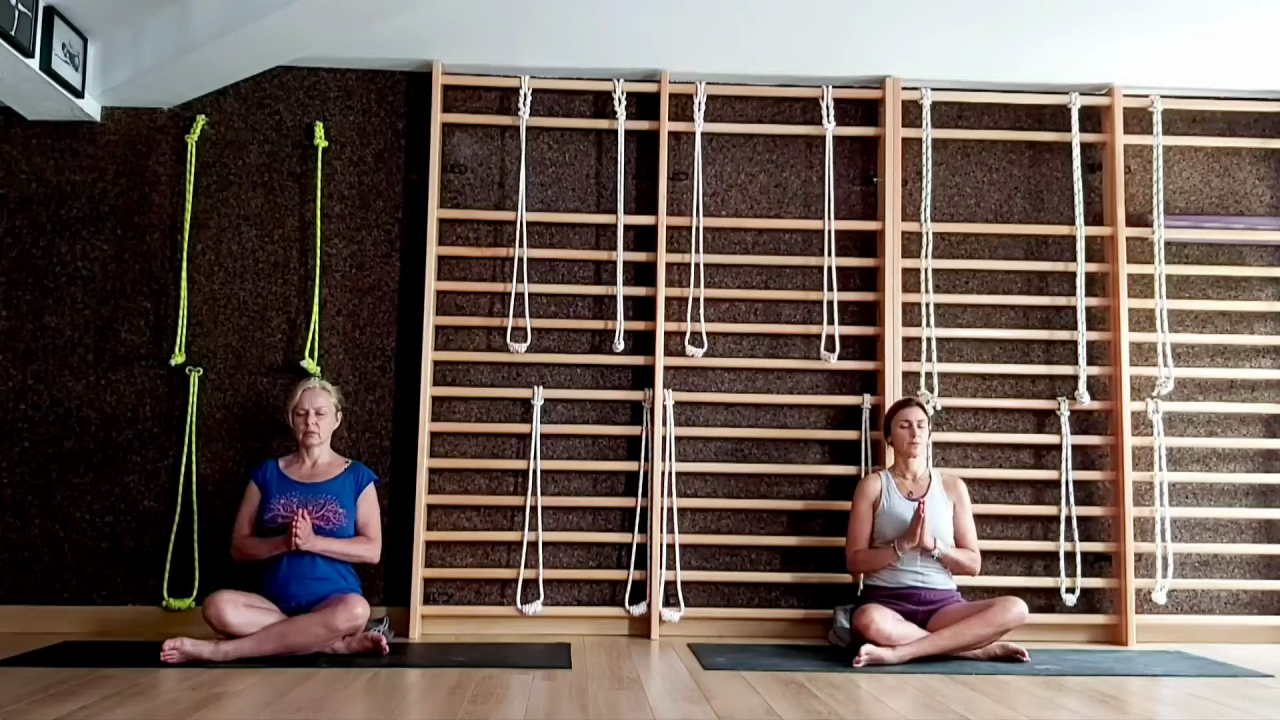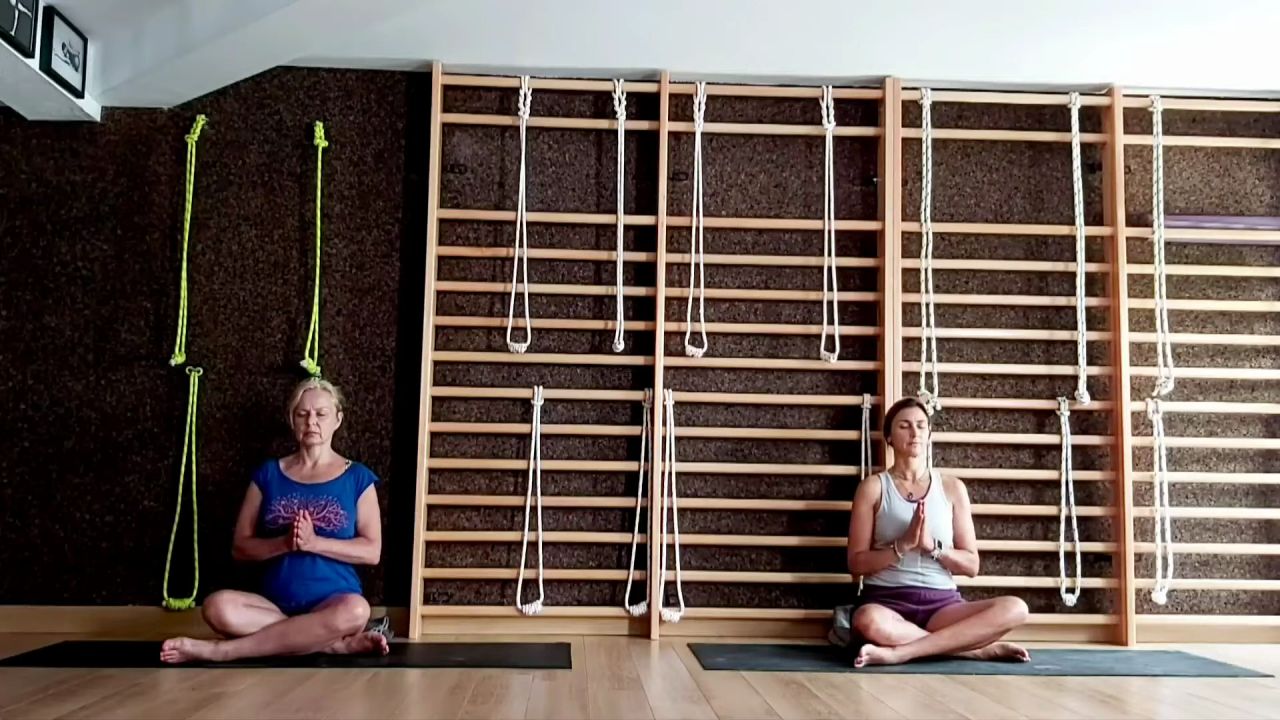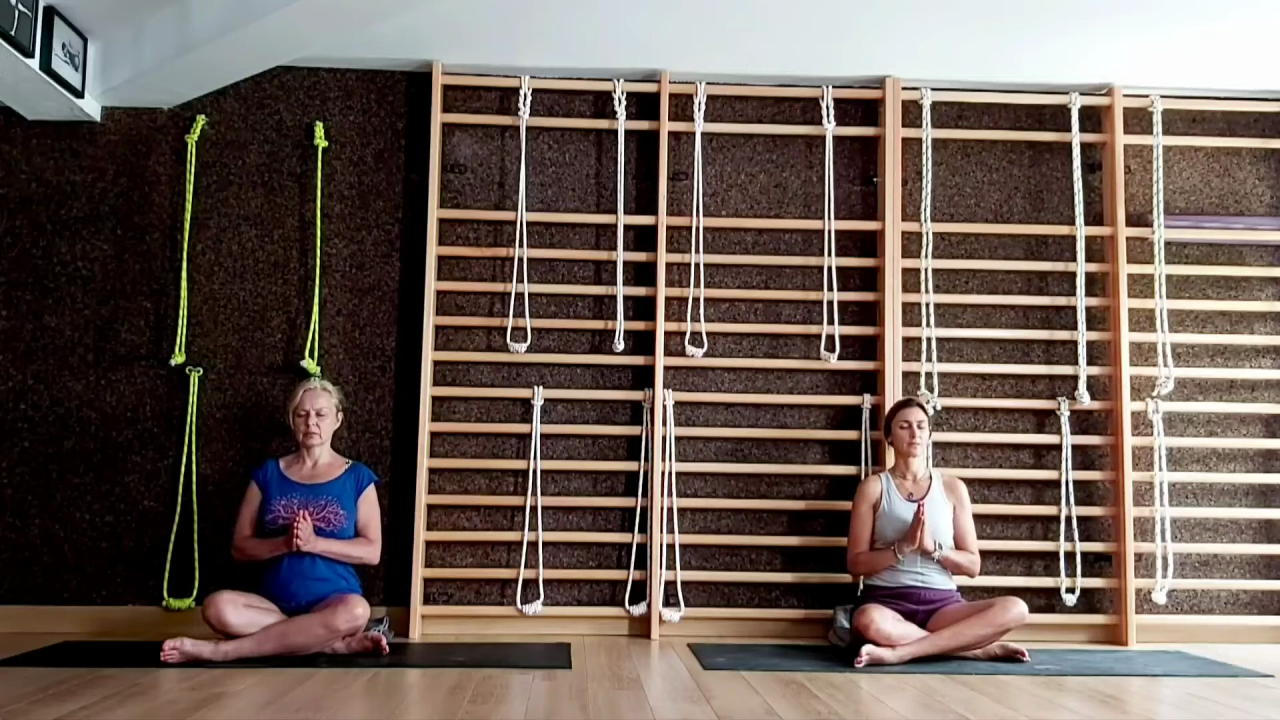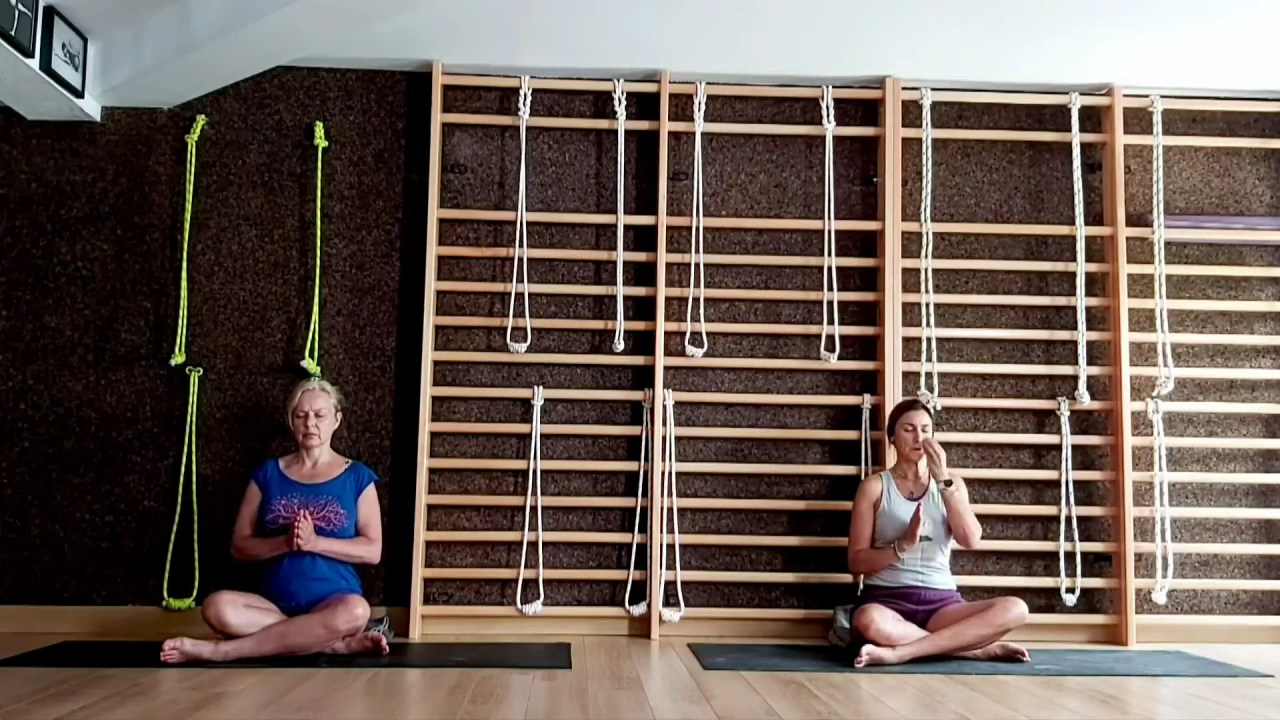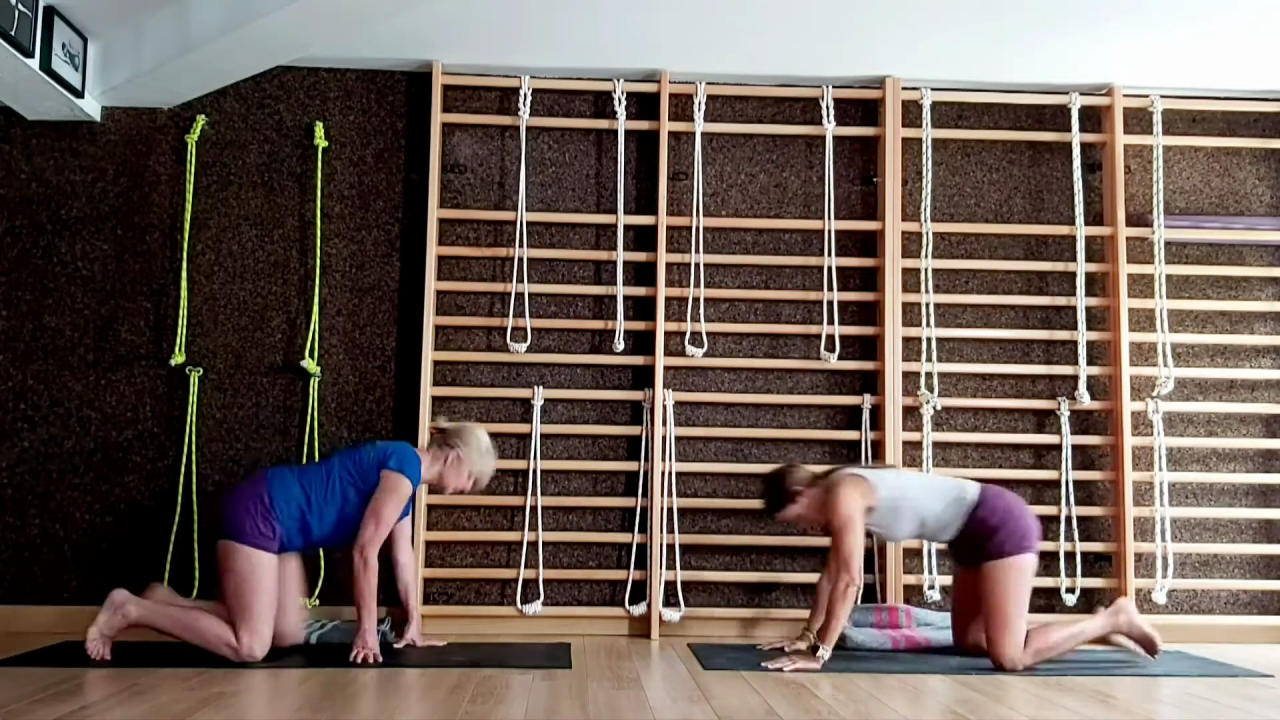
dt=0.4s
person 1, frame 1
left shoulder: (357, 476)
right shoulder: (267, 474)
left elbow: (371, 550)
right elbow: (240, 546)
left wrist: (313, 541)
right wrist: (284, 542)
left hip: (333, 601)
right hip: (274, 602)
left knee: (354, 611)
right knee: (218, 606)
left ankle: (222, 650)
right ankle: (337, 642)
person 1, frame 2
left shoulder: (357, 477)
right shoulder: (268, 474)
left elbow: (371, 551)
right elbow: (241, 547)
left wrist: (315, 543)
right wrist: (284, 543)
left hip: (334, 601)
right hip: (275, 602)
left knee: (355, 611)
right knee: (218, 607)
left ankle: (223, 650)
right ankle: (335, 642)
person 1, frame 3
left shoulder: (358, 477)
right shoulder: (267, 474)
left elbow: (371, 551)
right elbow: (241, 546)
left wrist: (314, 542)
right wrist: (284, 543)
left hip: (333, 601)
right hip: (274, 602)
left knee: (354, 611)
right knee: (218, 607)
left ankle: (222, 650)
right ankle: (337, 642)
person 1, frame 4
left shoulder: (358, 477)
right shoulder: (267, 474)
left elbow: (372, 550)
right elbow: (240, 546)
left wrist: (314, 542)
right wrist: (284, 543)
left hip: (332, 601)
right hip: (274, 603)
left knee: (354, 612)
right knee: (218, 607)
left ankle: (220, 650)
right ankle: (336, 642)
person 1, frame 5
left shoulder: (398, 477)
right shoulder: (405, 465)
left elbow: (403, 556)
right elbow: (365, 552)
left wrist: (413, 623)
right wrist: (365, 633)
left hip: (278, 523)
right hip: (261, 511)
left knee: (289, 633)
right knee: (248, 648)
left ankle: (165, 603)
right ankle: (132, 610)
person 2, frame 1
left shoulder: (952, 486)
right shoulder: (873, 485)
left elbow: (973, 564)
right elbow: (854, 561)
left wrist: (932, 545)
right wrist: (903, 544)
left hip: (942, 601)
right hip: (886, 600)
left knee: (1014, 609)
right knee: (870, 621)
left ankle: (900, 652)
right ankle: (981, 649)
person 2, frame 2
left shoulder: (952, 487)
right shoulder: (873, 487)
left elbow: (971, 565)
right elbow: (856, 563)
left wrist: (932, 546)
right wrist: (903, 545)
left hip: (942, 602)
right hip: (885, 599)
left knee: (1015, 609)
right knee: (869, 621)
left ankle: (900, 652)
right ankle: (979, 648)
person 2, frame 3
left shoulder: (953, 488)
right shoulder: (873, 487)
left elbow: (972, 565)
right elbow: (856, 563)
left wrist: (933, 547)
right wrist: (903, 547)
left hip: (942, 602)
right hip: (886, 600)
left knee: (1015, 609)
right knee: (869, 622)
left ankle: (900, 652)
right ankle: (980, 649)
person 2, frame 4
left shoulder: (952, 483)
right shoulder: (874, 486)
left elbow: (971, 540)
right elbow: (857, 562)
left wrist: (943, 480)
right wrist: (903, 544)
left hip: (941, 602)
right hip: (886, 600)
left knee: (1014, 609)
right knee: (870, 622)
left ankle: (898, 652)
right ankle: (981, 648)
person 2, frame 5
left shoulder: (841, 492)
right shoulder: (834, 491)
left elbow: (848, 579)
right elbow: (833, 572)
left wrist: (820, 651)
right wrist: (809, 634)
left hip: (1000, 521)
right hip: (973, 529)
left knee: (1010, 657)
right knee: (968, 640)
left ankle: (1115, 617)
